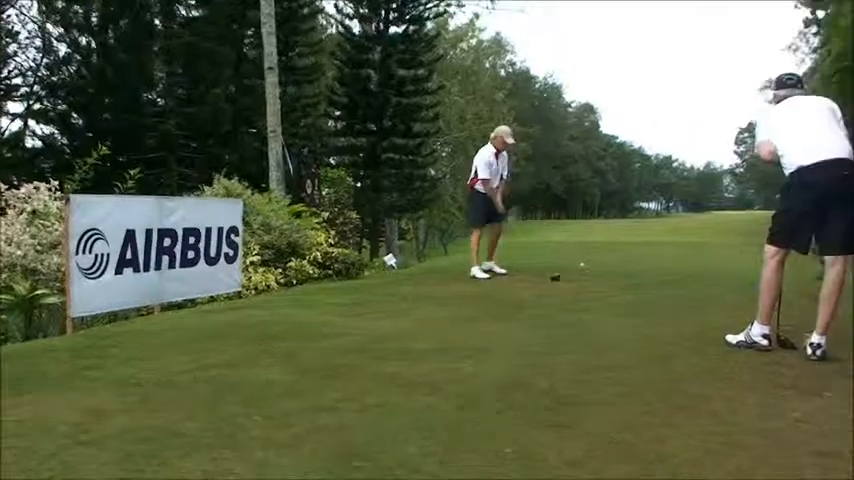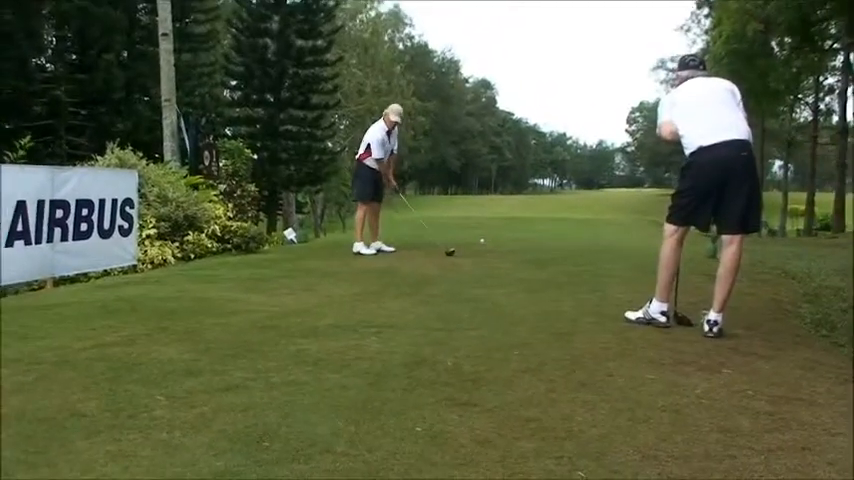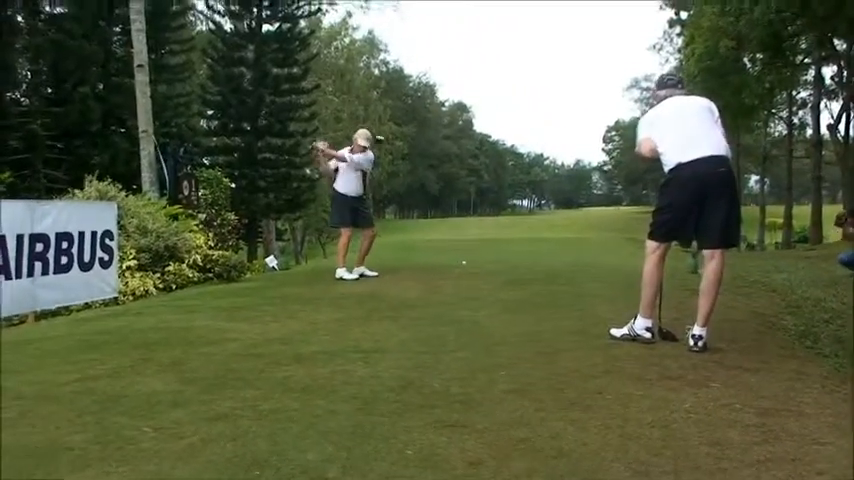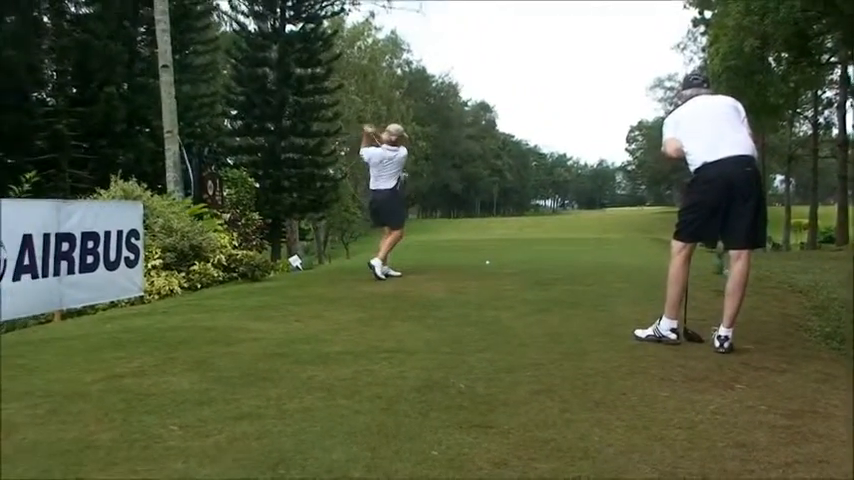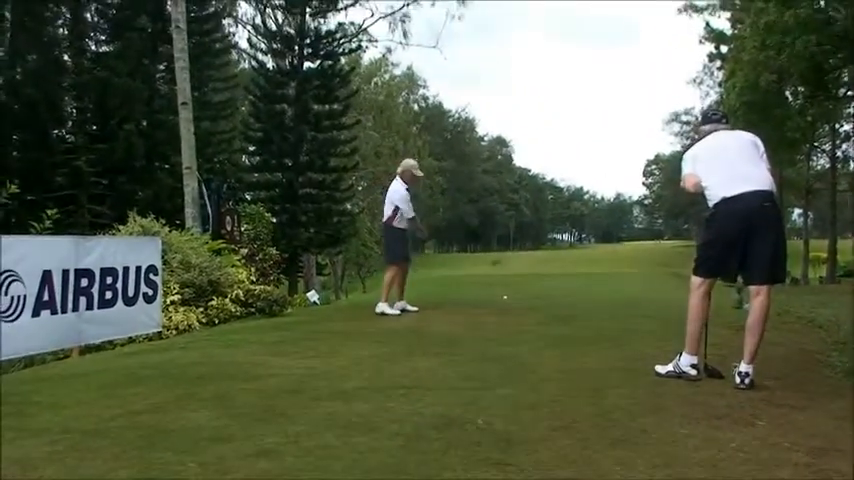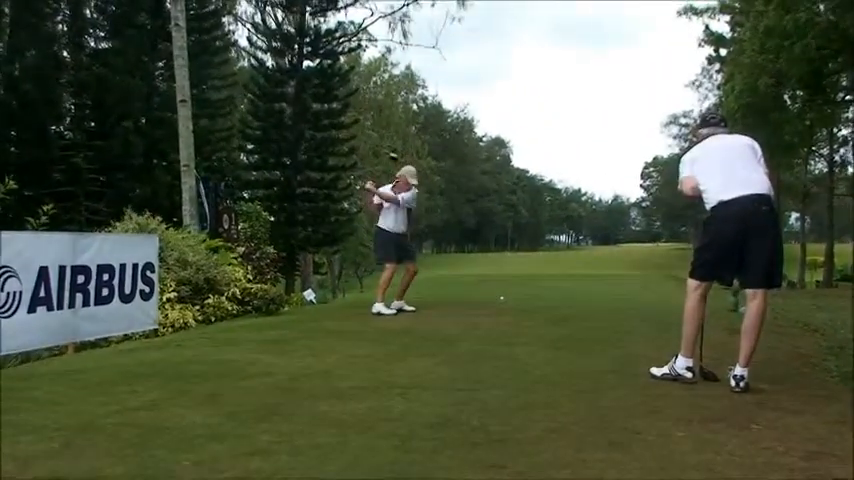
dt=0.7s
person 1, frame 1
left shoulder: (771, 115)
right shoulder: (827, 103)
left elbow: (766, 153)
left hip: (805, 177)
left knee: (775, 252)
left ankle: (761, 332)
right ankle: (817, 341)
person 1, frame 2
left shoulder: (672, 96)
right shoulder: (727, 85)
left elbow: (668, 132)
right elbow: (744, 122)
left hip: (704, 157)
right hip: (741, 153)
left knee: (673, 230)
right knee: (733, 238)
left ankle: (658, 309)
right ankle: (714, 319)
person 1, frame 3
left shoulder: (650, 116)
right shoulder: (705, 103)
left elbow: (647, 150)
right elbow: (723, 140)
left hip: (683, 173)
right hip: (720, 169)
left knee: (655, 246)
right knee: (714, 252)
left ankle: (643, 325)
right ankle: (699, 333)
person 1, frame 4
left shoulder: (676, 115)
right shoulder: (731, 102)
left elbow: (673, 150)
right elbow: (750, 140)
left hip: (709, 173)
right hip: (746, 169)
left knee: (681, 247)
right knee: (741, 253)
left ankle: (668, 326)
right ankle: (725, 334)
person 1, frame 5
left shoulder: (694, 151)
right shoulder: (749, 138)
left elbow: (692, 185)
right elbow: (768, 174)
left hip: (727, 208)
right hip: (764, 204)
left knee: (700, 282)
right knee: (760, 289)
left ankle: (688, 361)
right ankle: (745, 370)
person 1, frame 6
left shoulder: (692, 154)
right shoulder: (748, 142)
left elbow: (689, 188)
right elbow: (766, 179)
left hip: (725, 212)
right hip: (762, 208)
left knee: (696, 286)
right knee: (757, 292)
left ankle: (684, 364)
right ankle: (740, 373)
person 2, frame 1
left shoulder: (503, 155)
right shoulder: (484, 155)
left elbow: (503, 178)
right elbow: (485, 183)
left wrist: (499, 198)
right wrist: (497, 203)
left hip: (491, 196)
right hip: (478, 195)
left knee: (497, 229)
right knee: (478, 231)
left ankle: (489, 262)
right ankle: (475, 267)
person 2, frame 2
left shoulder: (394, 130)
right shoulder: (376, 133)
left elbow: (393, 153)
right elbow: (379, 161)
left wrist: (390, 175)
right wrist: (389, 180)
left hip: (377, 171)
right hip: (364, 170)
left knee: (375, 207)
right knee: (364, 206)
left ankle: (375, 243)
right ankle: (358, 244)
person 2, frame 3
left shoulder: (368, 156)
right shoulder: (342, 152)
left elbow: (346, 159)
right elbow: (329, 171)
left wrist: (324, 151)
right wrist: (322, 156)
left hip: (359, 199)
right hip: (341, 198)
left knee: (370, 232)
right knee: (347, 233)
left ankle: (359, 267)
right ankle: (341, 269)
person 2, frame 4
left shoulder: (372, 153)
right shoulder: (402, 153)
left elbow: (363, 151)
left wrist: (366, 134)
right wrist: (373, 134)
left hip: (375, 196)
right hip: (391, 196)
left knee: (387, 231)
right knee: (397, 232)
left ankle: (383, 267)
right ankle: (378, 260)
person 2, frame 5
left shoulder: (400, 186)
right shoulder: (399, 191)
left elbow: (407, 212)
right elbow: (410, 216)
left wrist: (416, 227)
right wrist: (422, 229)
left hip: (401, 232)
right hip: (393, 231)
left knee: (403, 267)
right knee: (394, 267)
left ankle: (400, 302)
right ankle: (382, 304)
person 2, frame 6
left shoulder: (412, 193)
right shoulder: (383, 190)
left elbow: (394, 199)
right elbow: (375, 208)
left wrist: (374, 191)
right wrist: (372, 190)
left hip: (402, 236)
right hip: (385, 234)
left knee: (412, 269)
right knee: (390, 268)
left ankle: (398, 302)
right ankle: (378, 304)
